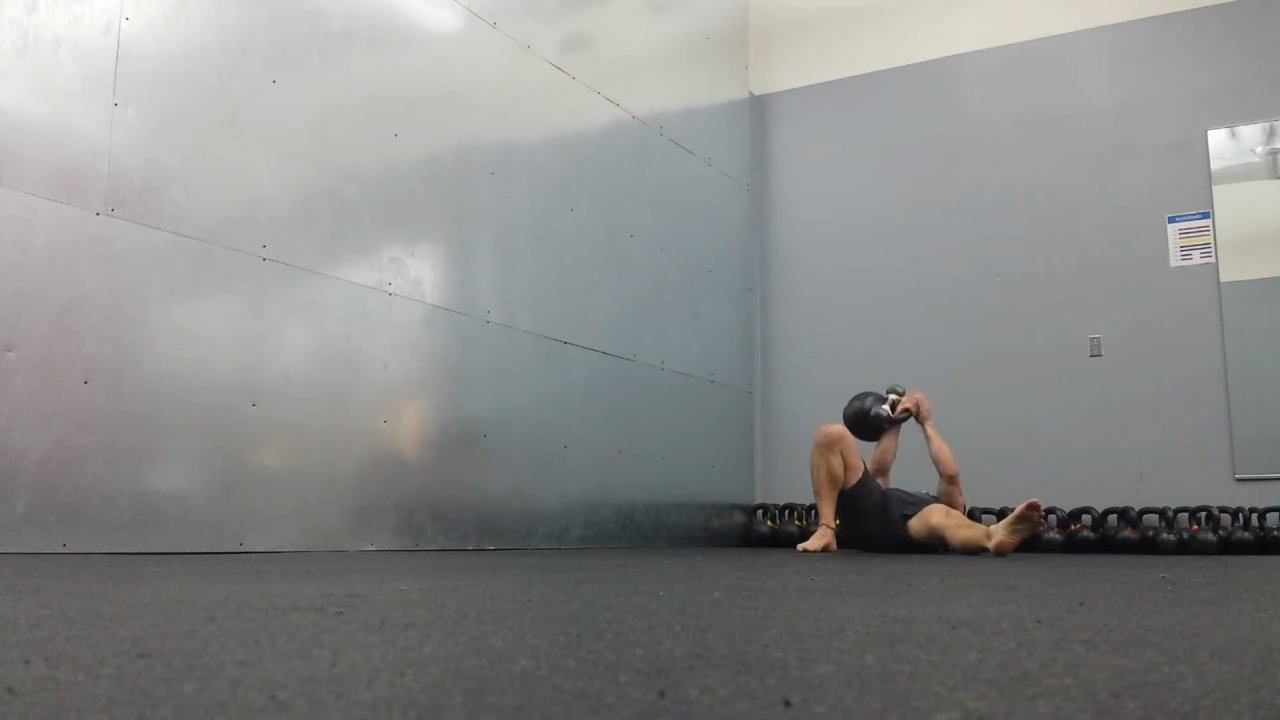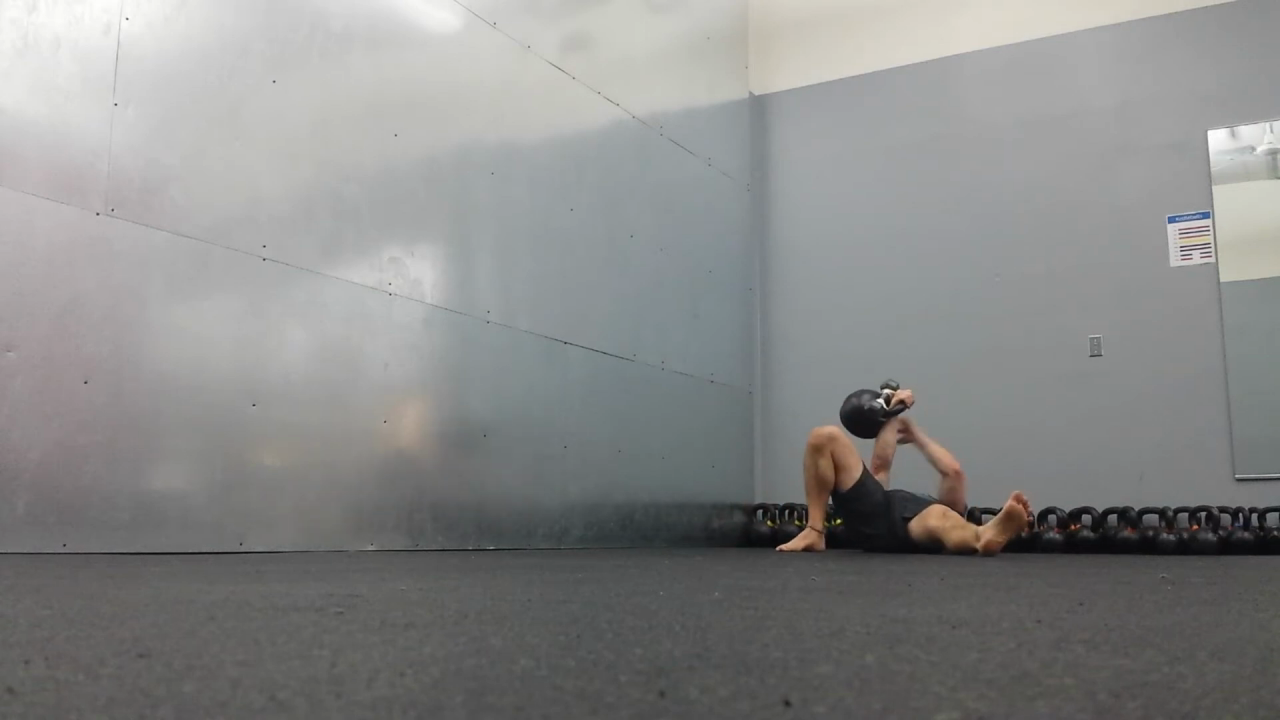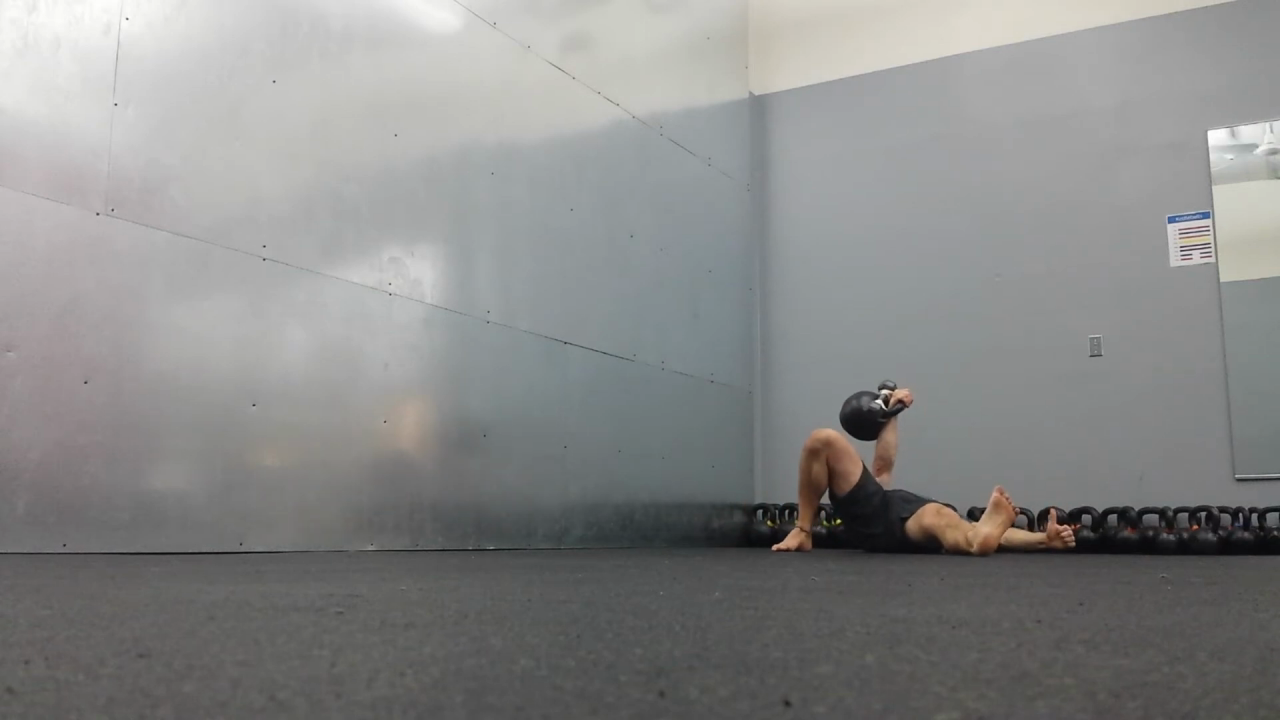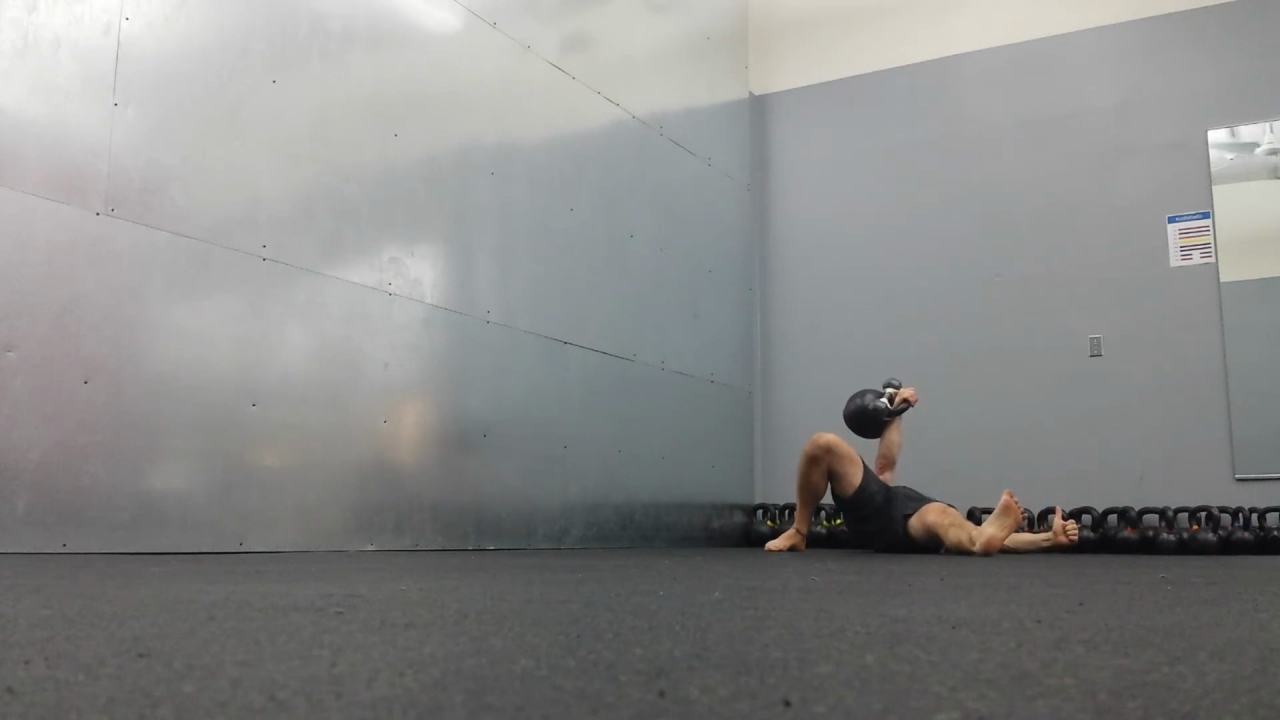
dt=1s
person 1, frame 1
left shoulder: (945, 508)
left elbow: (950, 475)
right elbow: (879, 470)
left wrist: (926, 423)
left hip: (910, 534)
right hip: (870, 521)
left knee: (940, 517)
right knee: (832, 435)
left ankle: (995, 536)
right ankle: (826, 532)
person 1, frame 2
left shoulder: (946, 513)
left elbow: (952, 471)
right elbow: (880, 465)
left wrist: (916, 436)
right wrist: (892, 414)
left hip: (910, 532)
right hip: (873, 518)
left knee: (938, 518)
right knee: (825, 437)
left ankle: (987, 536)
right ankle: (814, 532)
person 1, frame 3
left shoulder: (948, 521)
left elbow: (997, 537)
right elbow: (882, 467)
left wrist: (1046, 539)
right wrist: (891, 412)
left hip: (908, 531)
right hip: (872, 514)
right knee: (823, 440)
left ankle: (976, 539)
right ankle: (803, 532)
person 1, frame 4
left shoulder: (942, 518)
left elbow: (1004, 541)
right elbow: (885, 466)
left wrist: (1051, 538)
right wrist: (896, 411)
left hip: (912, 531)
right hip: (877, 508)
right knee: (823, 444)
